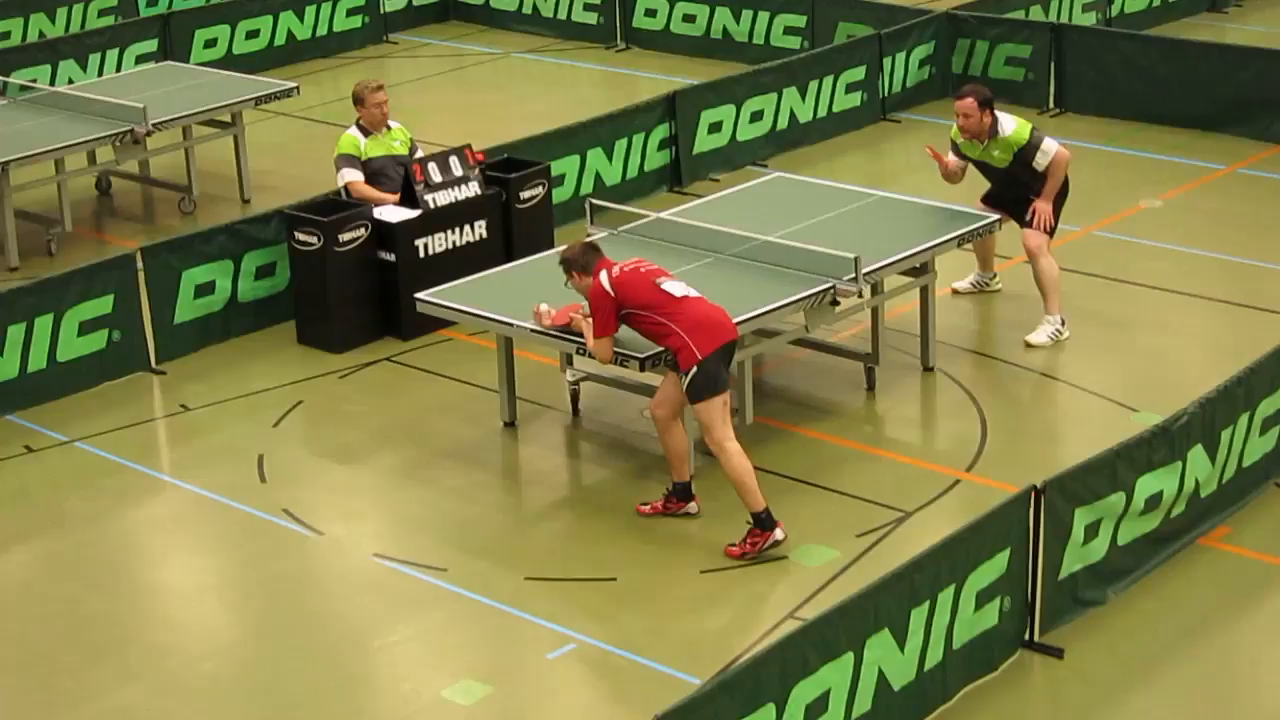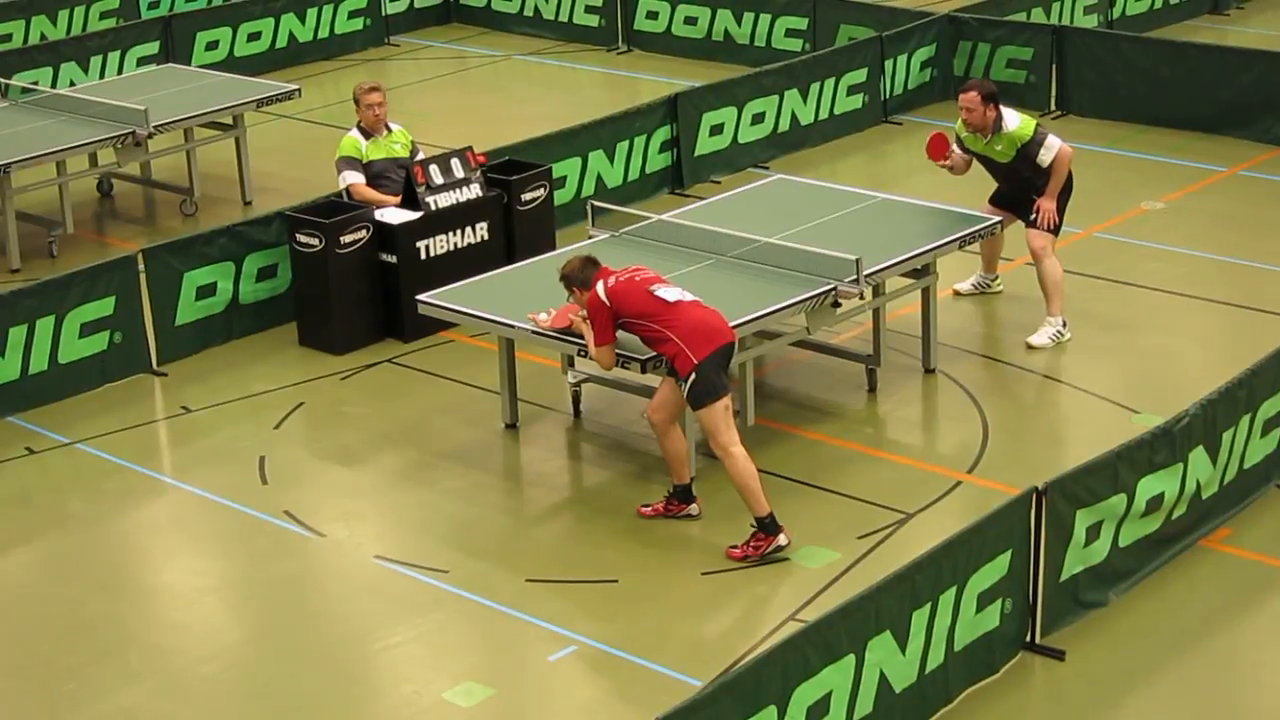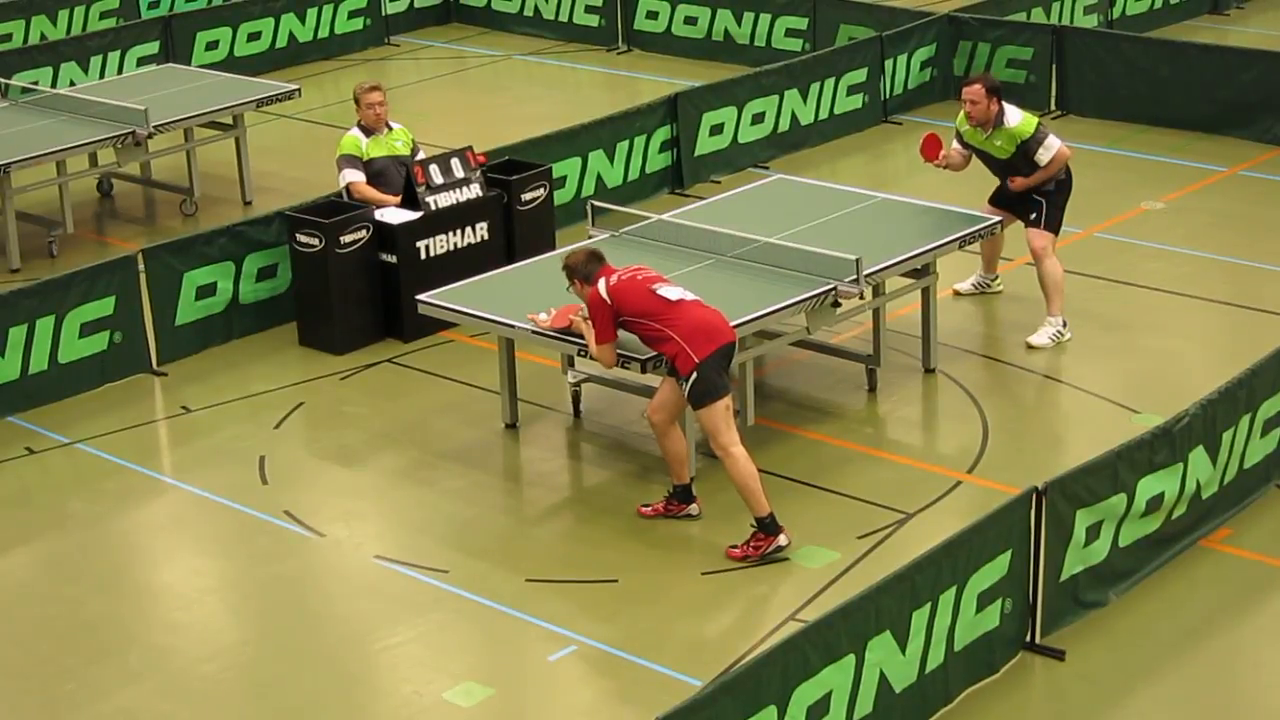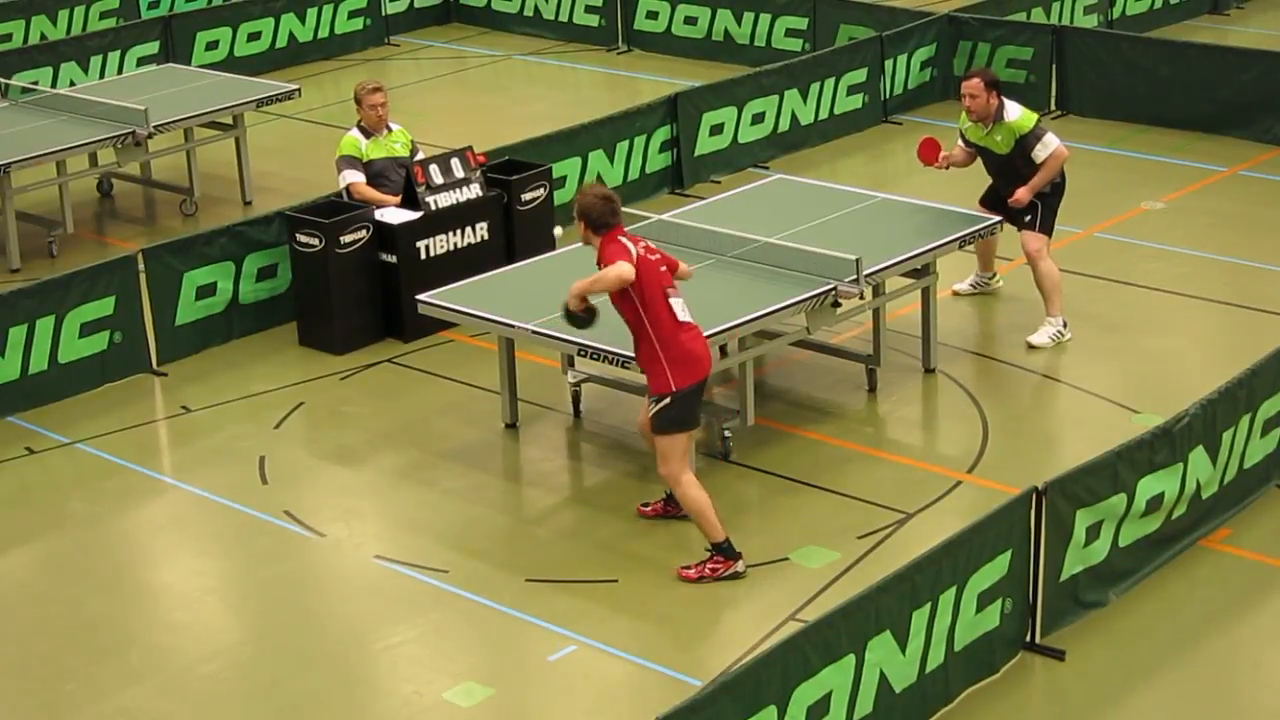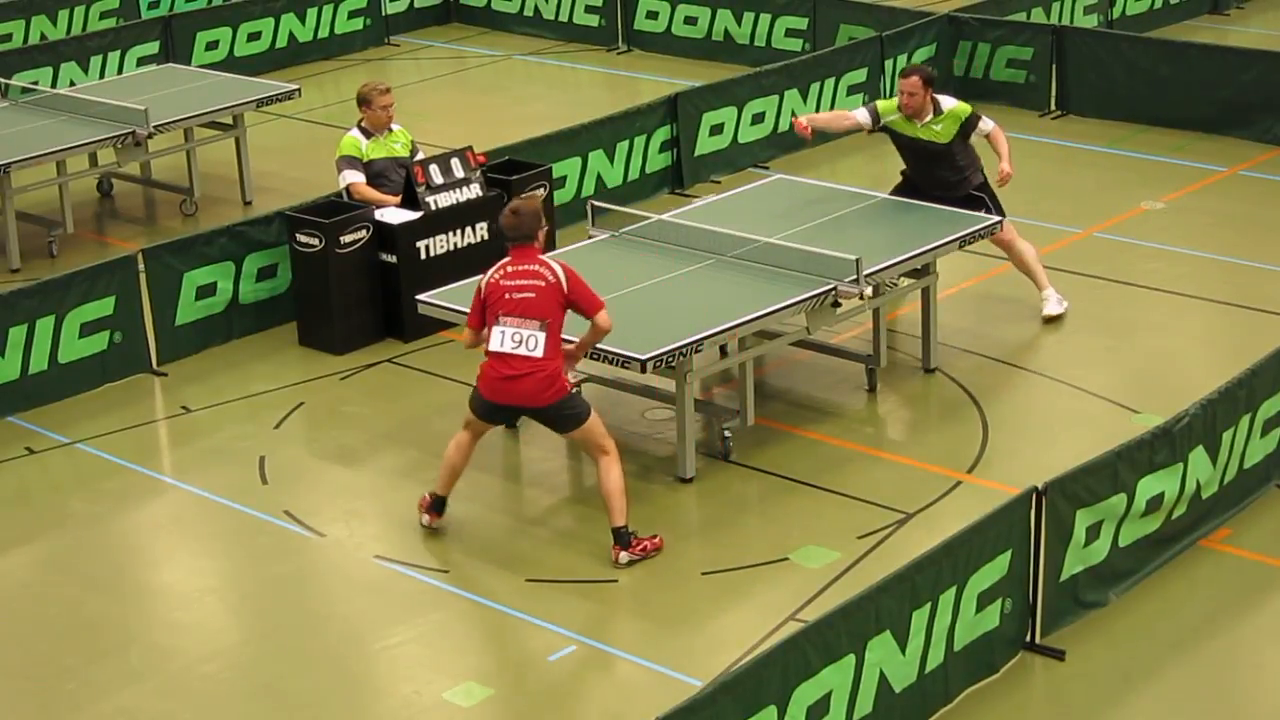
dt=1s
person 1, frame 1
left shoulder: (600, 287)
right shoulder: (632, 266)
left elbow: (604, 355)
left wrist: (584, 326)
right wrist: (591, 318)
left hip: (700, 341)
right hip: (717, 325)
left knee: (720, 441)
right knee: (662, 412)
left ankle: (767, 527)
right ankle: (682, 497)
person 1, frame 2
left shoulder: (597, 297)
right shoulder: (632, 272)
left elbow: (606, 361)
left wrist: (585, 329)
right wrist: (590, 323)
left hip: (698, 347)
right hip: (715, 330)
left knee: (725, 445)
right knee: (659, 416)
left ankle: (770, 531)
right ankle: (683, 499)
person 1, frame 3
left shoulder: (598, 295)
right shoulder: (632, 272)
left elbow: (607, 359)
left wrist: (585, 329)
right wrist: (577, 323)
left hip: (699, 347)
right hip: (715, 330)
left knee: (725, 444)
right knee: (659, 416)
left ankle: (770, 531)
right ankle: (683, 498)
person 1, frame 4
left shoulder: (616, 247)
right shoulder: (640, 246)
left elbow: (624, 274)
right elbow: (678, 271)
left wrist: (580, 290)
left hip: (676, 369)
right hip: (690, 355)
left knee: (674, 472)
right knee: (649, 427)
left ankle: (726, 556)
right ankle: (676, 503)
person 1, frame 5
left shoulder: (490, 279)
right shoulder: (560, 273)
left elbow: (470, 338)
right elbow: (604, 323)
right wrist: (580, 349)
left hip: (496, 385)
right hip: (547, 388)
left knee: (468, 432)
right knee: (606, 452)
left ankle: (434, 507)
right ankle: (624, 542)
person 2, frame 1
left shoulder: (1015, 134)
right shoulder: (959, 135)
left elbow: (1062, 156)
right elbow: (957, 175)
left wrist: (1046, 200)
right wrist: (948, 169)
left hip: (1042, 188)
right hip: (1008, 187)
left knee: (1035, 246)
left ankle: (1055, 322)
right ankle: (986, 276)
person 2, frame 2
left shoulder: (1018, 130)
right shoulder: (965, 128)
left elbow: (1065, 153)
right elbow: (963, 164)
left wrist: (1050, 197)
right wrist: (951, 162)
left hip: (1048, 186)
right hip: (1014, 184)
left knee: (1039, 246)
left ankle: (1057, 323)
right ankle: (988, 278)
person 2, frame 3
left shoulder: (1020, 127)
right shoulder: (965, 122)
left elbow: (1062, 154)
right elbow: (961, 158)
left wrist: (1029, 182)
right wrist: (947, 159)
left hip: (1048, 184)
right hip: (1014, 183)
left knee: (1040, 247)
left ankle: (1056, 323)
right ankle: (988, 278)
person 2, frame 4
left shoulder: (1018, 122)
right shoulder: (969, 119)
left elbow: (1059, 154)
right elbow: (967, 152)
left wrist: (1029, 189)
right wrist: (950, 158)
left hip: (1040, 188)
right hip: (1006, 184)
left knee: (1034, 250)
left ankle: (1057, 323)
right ankle: (986, 276)
person 2, frame 5
left shoulder: (955, 111)
right shoulder: (889, 111)
left elbow: (992, 129)
right elbow: (849, 118)
left wrist: (1005, 162)
right wrist: (810, 120)
left hip: (967, 186)
right hip: (921, 184)
left knee: (1007, 238)
left ankle: (1049, 294)
